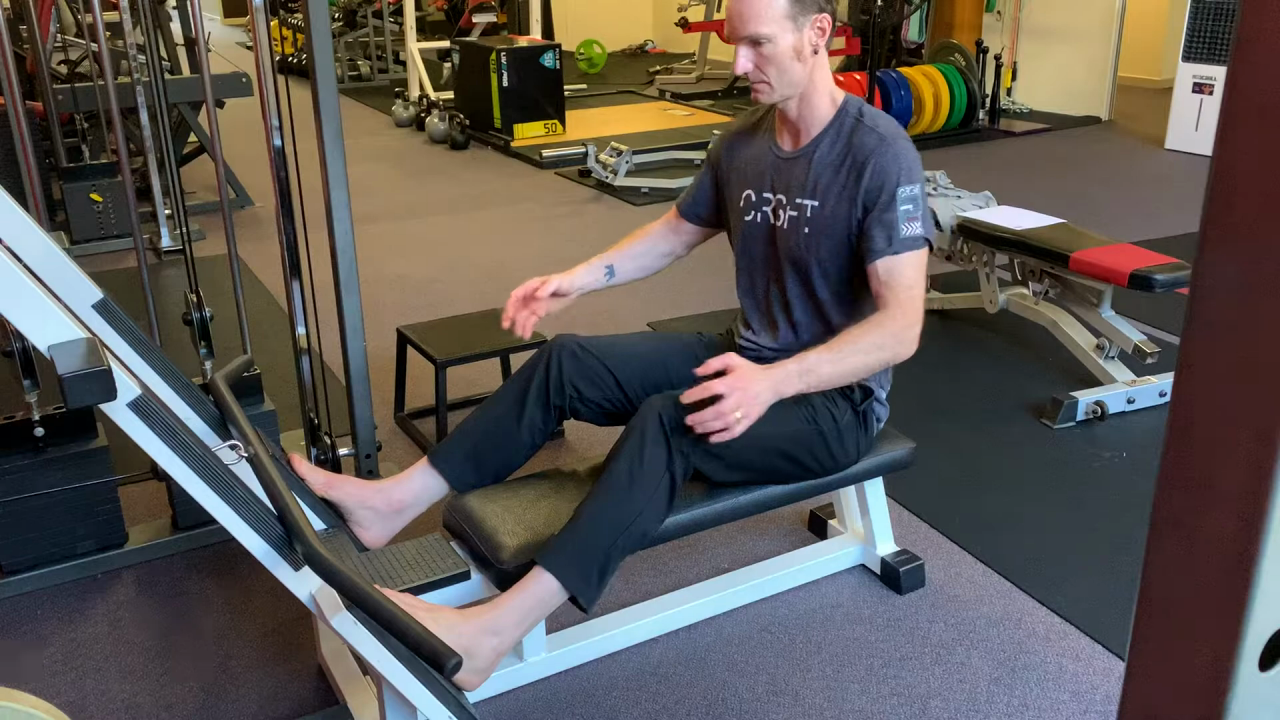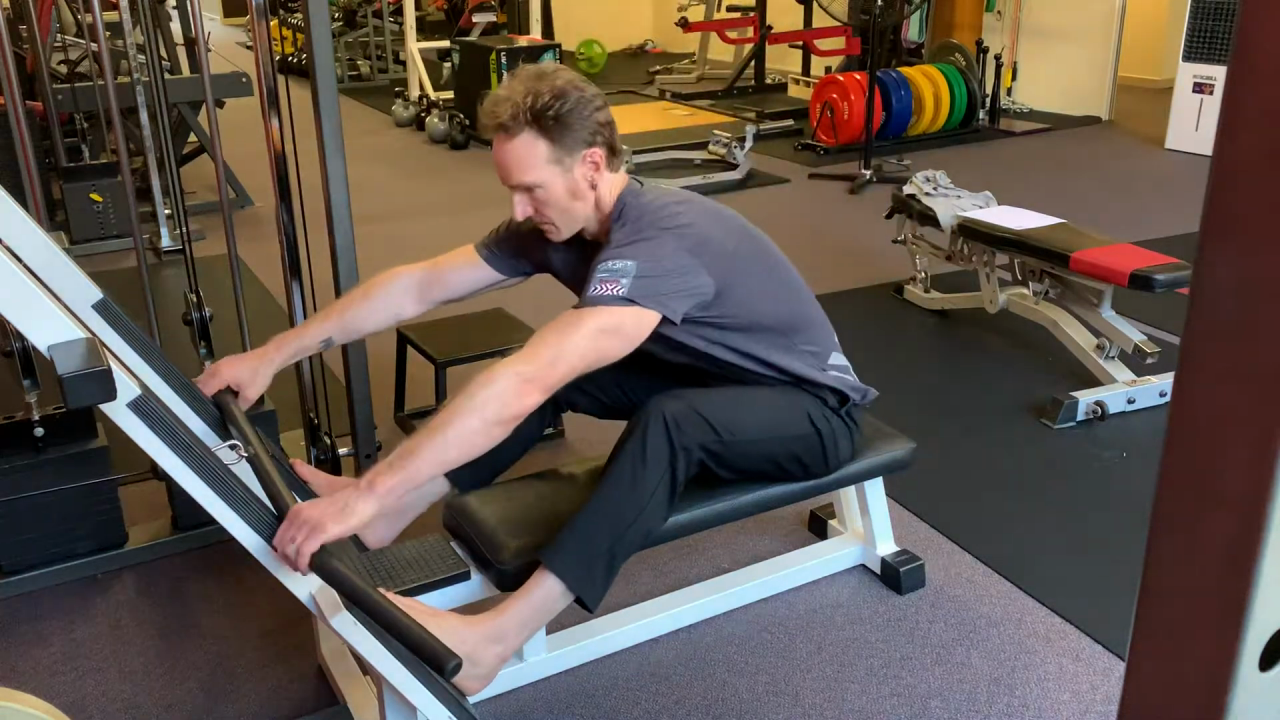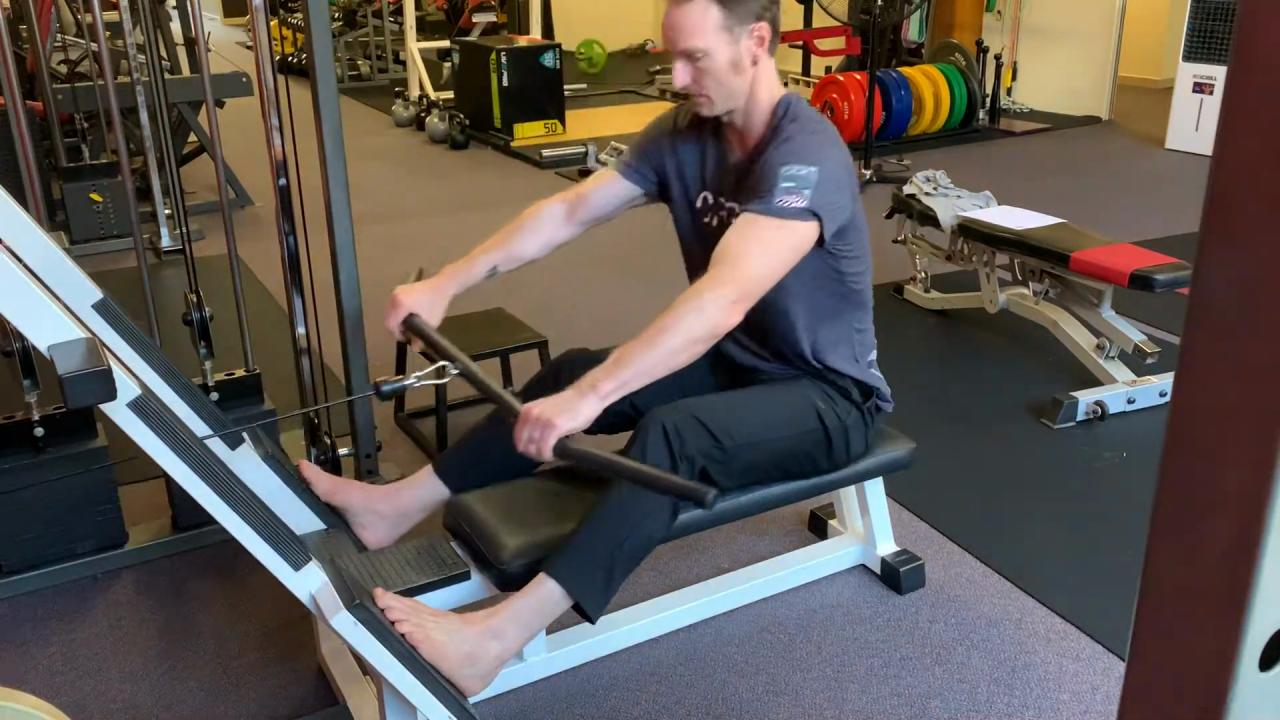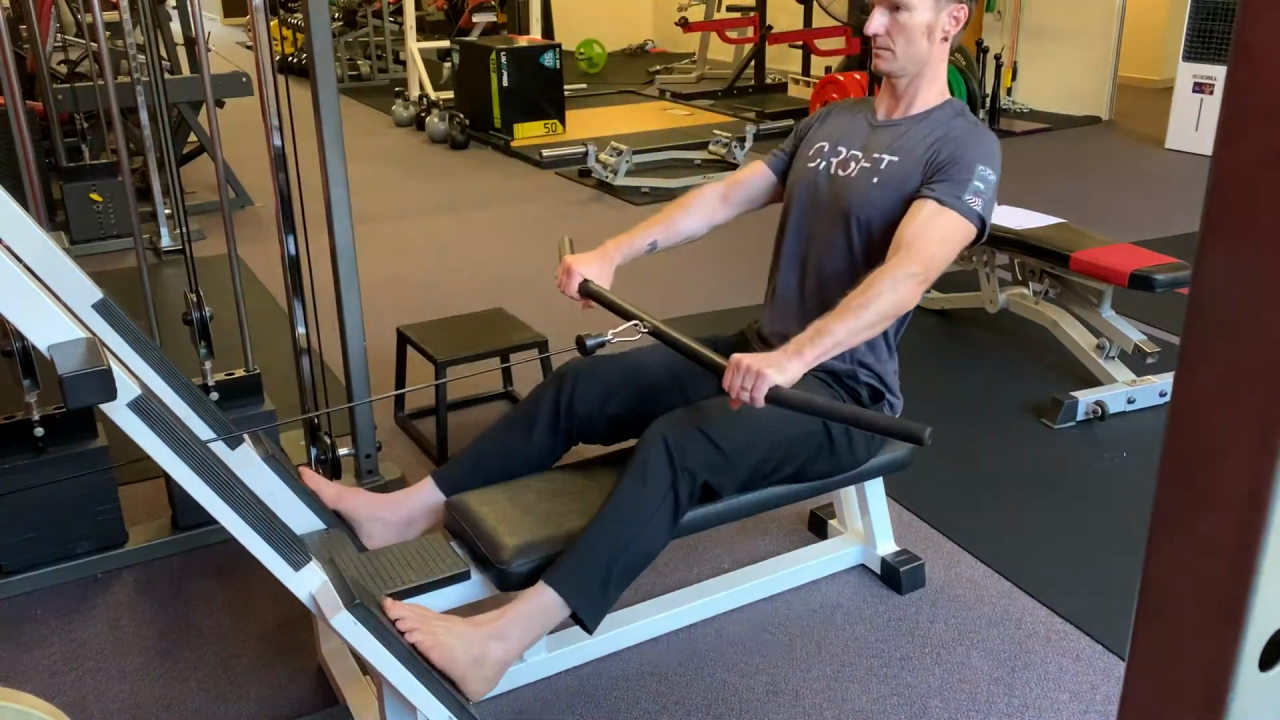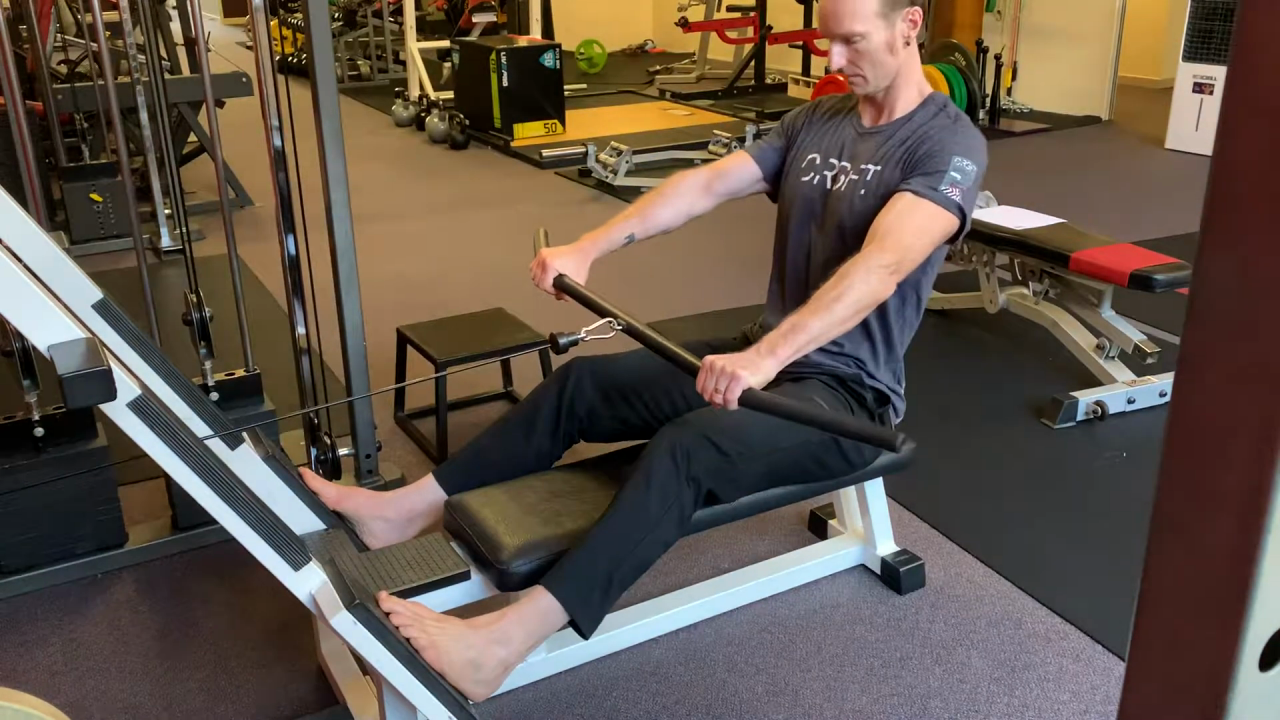
dt=1s
person 1, frame 1
left shoulder: (878, 155)
right shoulder: (744, 143)
left elbow: (899, 326)
right elbow: (676, 231)
left wrist: (775, 381)
right wrist: (576, 279)
left hip: (833, 399)
right hip: (750, 359)
left knee: (667, 422)
right knee: (567, 362)
left ankle: (497, 629)
right ankle: (394, 500)
person 1, frame 2
left shoulder: (658, 242)
right shoulder: (557, 222)
left elbow: (520, 387)
right elbow: (418, 287)
left wrist: (364, 496)
right wrist: (270, 356)
left hip: (810, 407)
right hip: (715, 370)
left knee: (670, 421)
right knee: (549, 371)
left ankle: (496, 637)
right ankle: (397, 513)
person 1, frame 3
left shoulder: (805, 154)
right shoulder: (687, 132)
left elbow: (722, 298)
right elbow: (568, 212)
left wrist: (584, 402)
right wrist: (447, 282)
left hip: (830, 396)
right hip: (736, 363)
left knee: (673, 433)
right knee: (575, 373)
left ankle: (498, 635)
right ankle: (396, 505)
person 1, frame 4
left shoulder: (962, 148)
right shoulder: (832, 120)
left elbow: (903, 278)
right elbow: (726, 196)
left wrist: (791, 360)
right wrist: (611, 255)
left hip: (843, 389)
right hip: (760, 353)
left knee: (678, 443)
right knee: (579, 387)
left ankle: (502, 640)
right ankle: (405, 511)
person 1, frame 5
left shoulder: (946, 145)
right shoulder: (816, 120)
left elbow: (878, 269)
right elbow: (706, 184)
left wrist: (763, 358)
right wrist: (587, 247)
left hip: (848, 392)
right hip: (771, 356)
left knee: (686, 449)
right knee: (582, 384)
left ankle: (503, 642)
right ankle: (408, 508)
